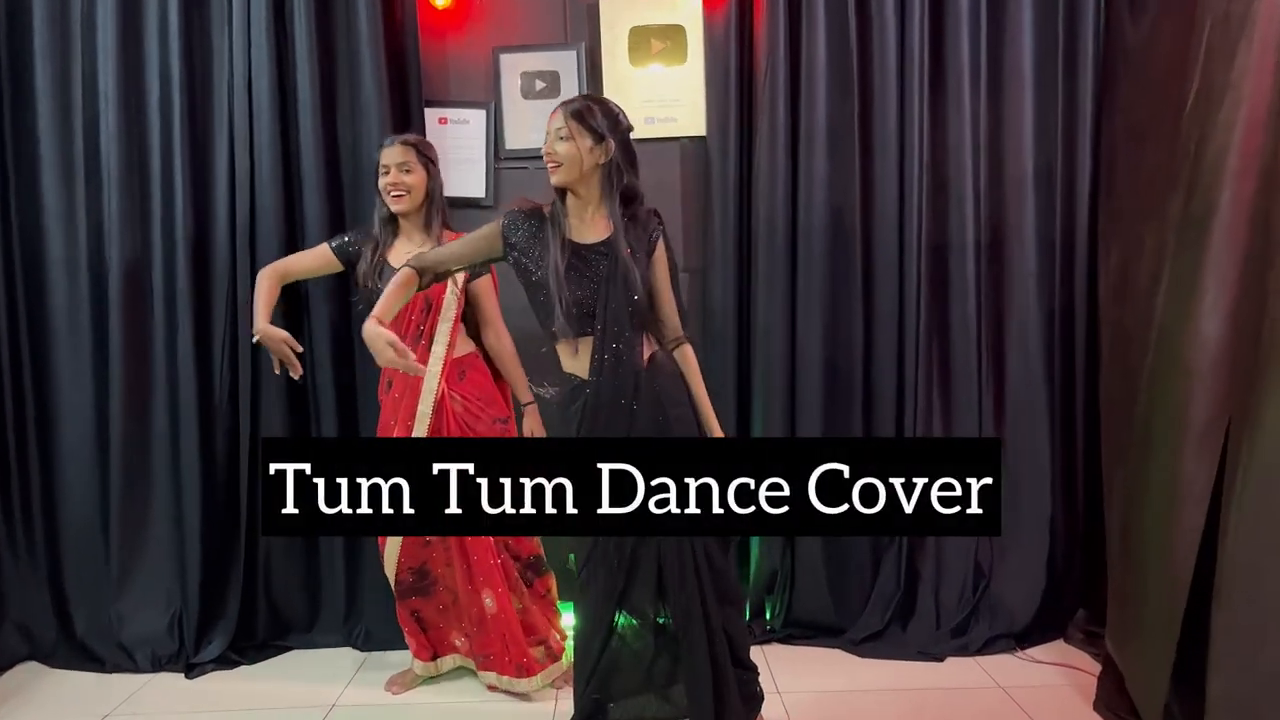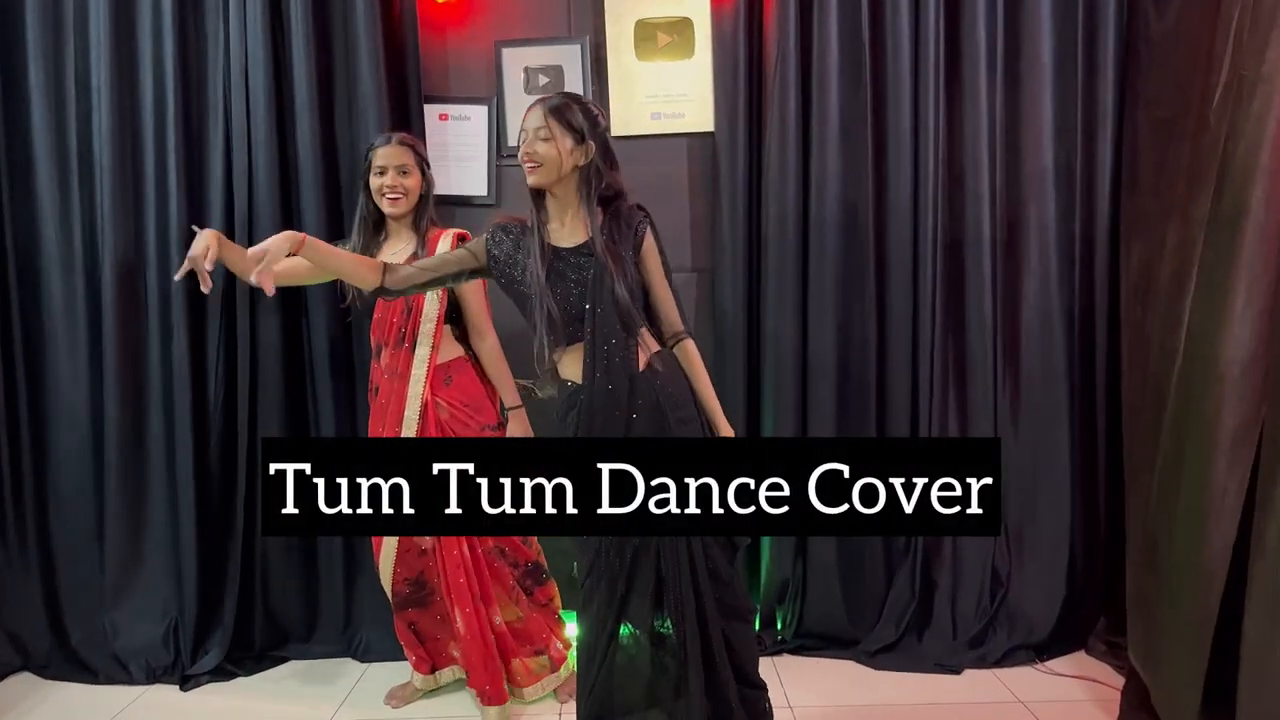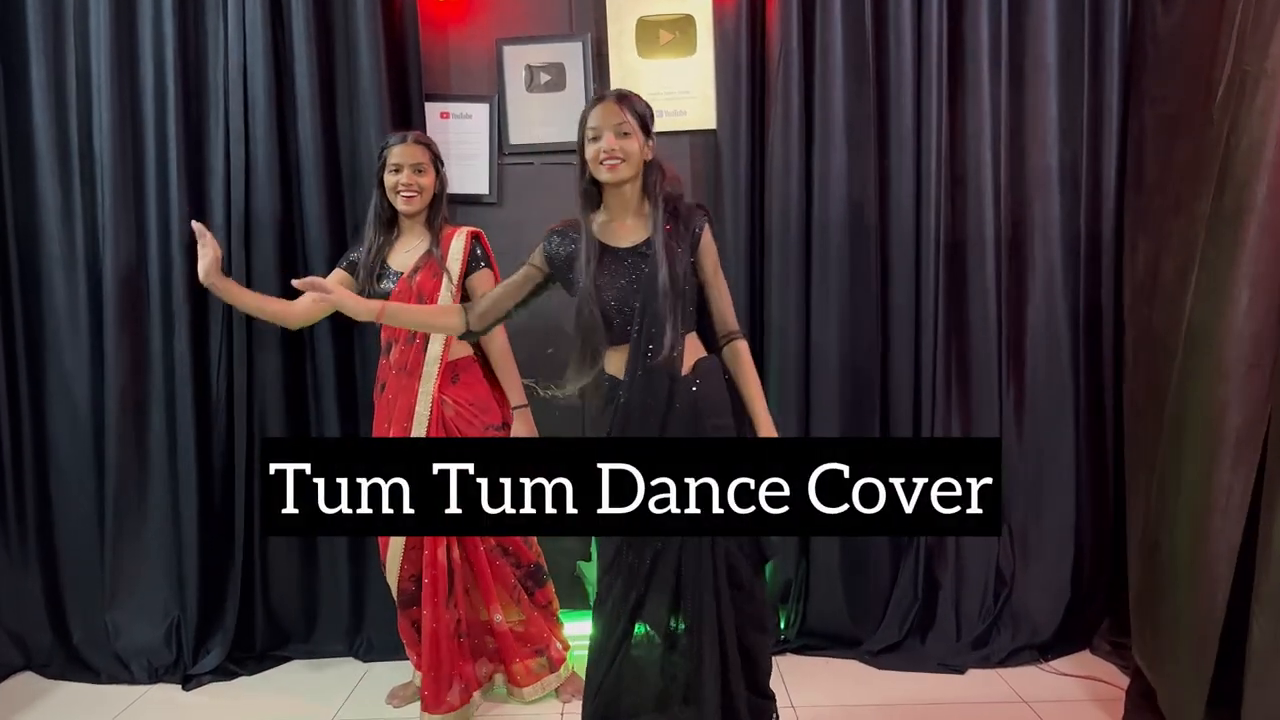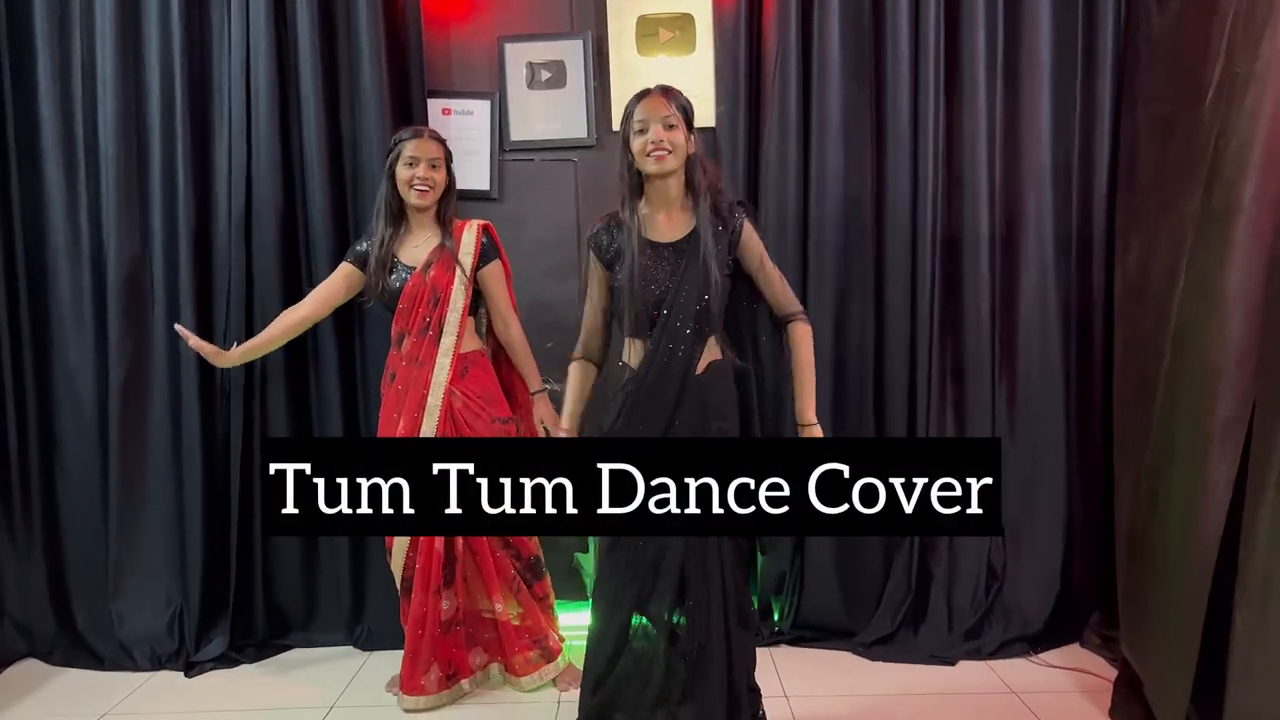
dt=0.4s
person 1, frame 1
left shoulder: (643, 229)
right shoulder: (527, 228)
left elbow: (674, 336)
right elbow: (421, 267)
left wrist: (713, 430)
right wrist: (375, 322)
left hip: (660, 401)
right hip: (590, 410)
left knee: (694, 553)
right knee: (609, 562)
person 1, frame 2
left shoulder: (629, 225)
right shoulder: (509, 242)
left elbow: (675, 332)
right elbow: (393, 278)
left wrist: (722, 428)
right wrist: (300, 243)
left hip: (663, 407)
right hip: (593, 418)
left knee: (699, 569)
right knee: (610, 577)
person 1, frame 3
left shoulder: (687, 225)
right shoulder: (569, 244)
left elbow: (729, 334)
right elbow: (473, 318)
left wrist: (765, 430)
right wrist: (362, 306)
left hip: (700, 410)
right hip: (628, 418)
left knee: (718, 574)
right knee: (630, 579)
person 1, frame 4
left shoulder: (728, 222)
right shoulder: (609, 237)
left elbow: (792, 317)
right elbow: (589, 348)
left wrist: (807, 421)
right wrist: (565, 435)
left hip: (707, 408)
right hip: (630, 411)
left knee: (715, 569)
right knee: (627, 571)
person 2, frame 1
right shoulder: (364, 248)
left elbow: (494, 333)
right elbow: (272, 273)
left wrist: (529, 404)
right wrist: (262, 324)
left hip: (467, 398)
right hip: (402, 403)
left knee: (494, 526)
right knee: (409, 531)
left ankle: (533, 651)
right ankle: (432, 651)
person 2, frame 2
left shoulder: (451, 245)
right shoulder: (359, 252)
left elbow: (482, 334)
right elbow: (264, 270)
left wrist: (515, 409)
right wrist: (214, 240)
left hip: (456, 402)
right hip: (392, 410)
left knee: (491, 536)
right knee: (405, 545)
left ankle: (544, 660)
right ankle: (433, 663)
person 2, frame 3
left shoulder: (464, 246)
right shoulder: (369, 255)
left elbow: (493, 333)
right elbow: (295, 312)
left wrist: (520, 410)
right wrist: (218, 283)
left hip: (463, 403)
right hip: (399, 409)
left knee: (493, 536)
right knee: (412, 544)
left ankle: (542, 661)
right ankle: (437, 668)
person 2, frame 4
left shoulder: (474, 238)
right shoulder: (374, 249)
left elbow: (505, 323)
right elbow: (307, 310)
left wrist: (537, 392)
right wrist: (231, 355)
left hip: (472, 395)
right hip: (406, 400)
left knee: (496, 525)
right knee: (418, 533)
left ankle: (538, 651)
right ankle: (440, 660)
